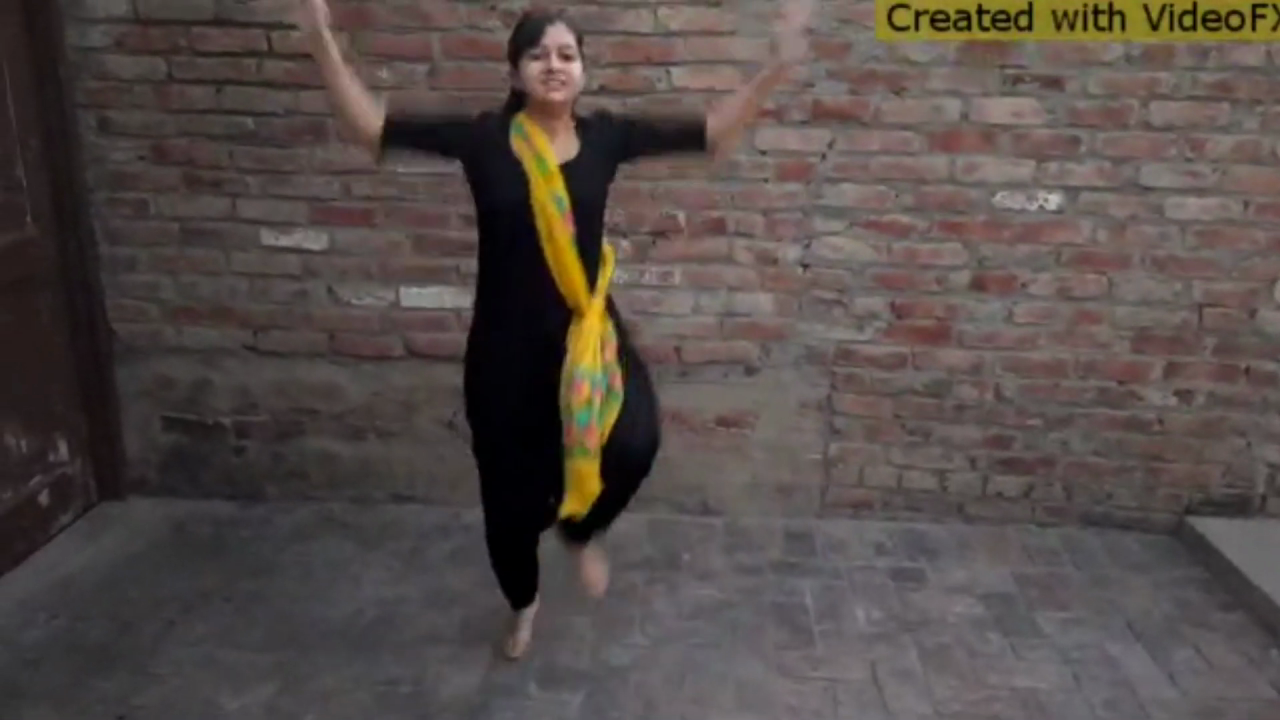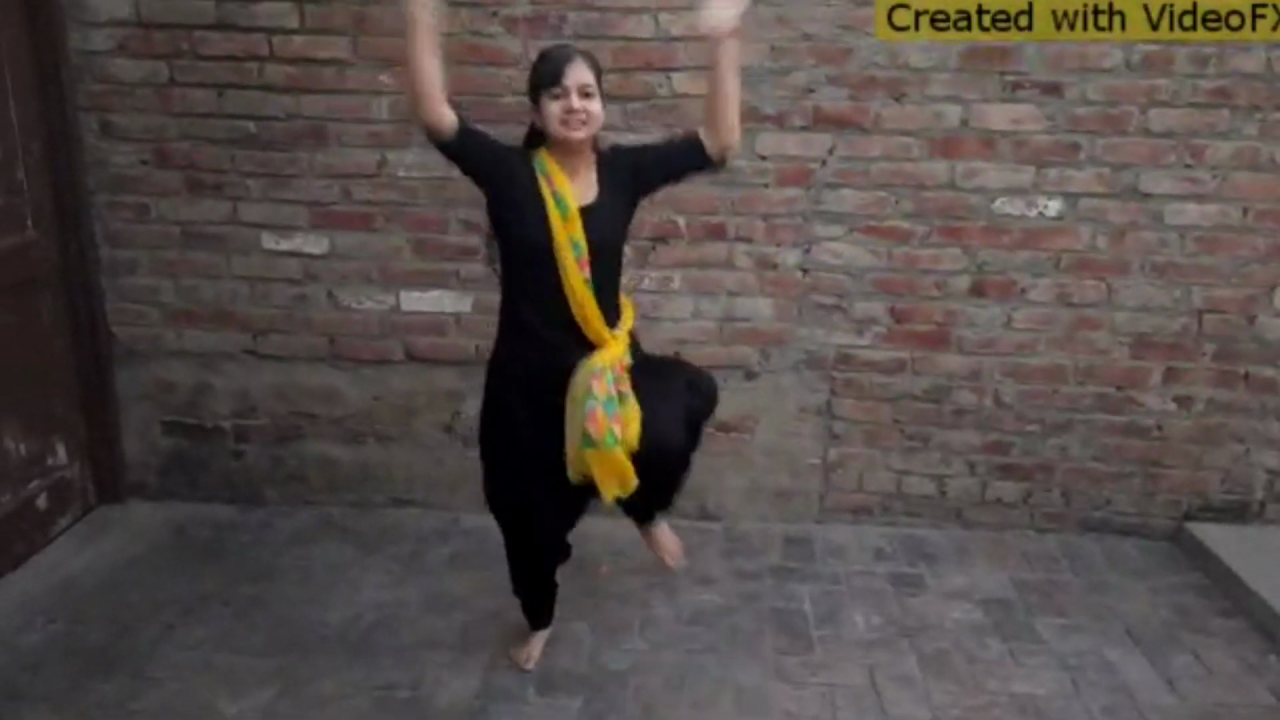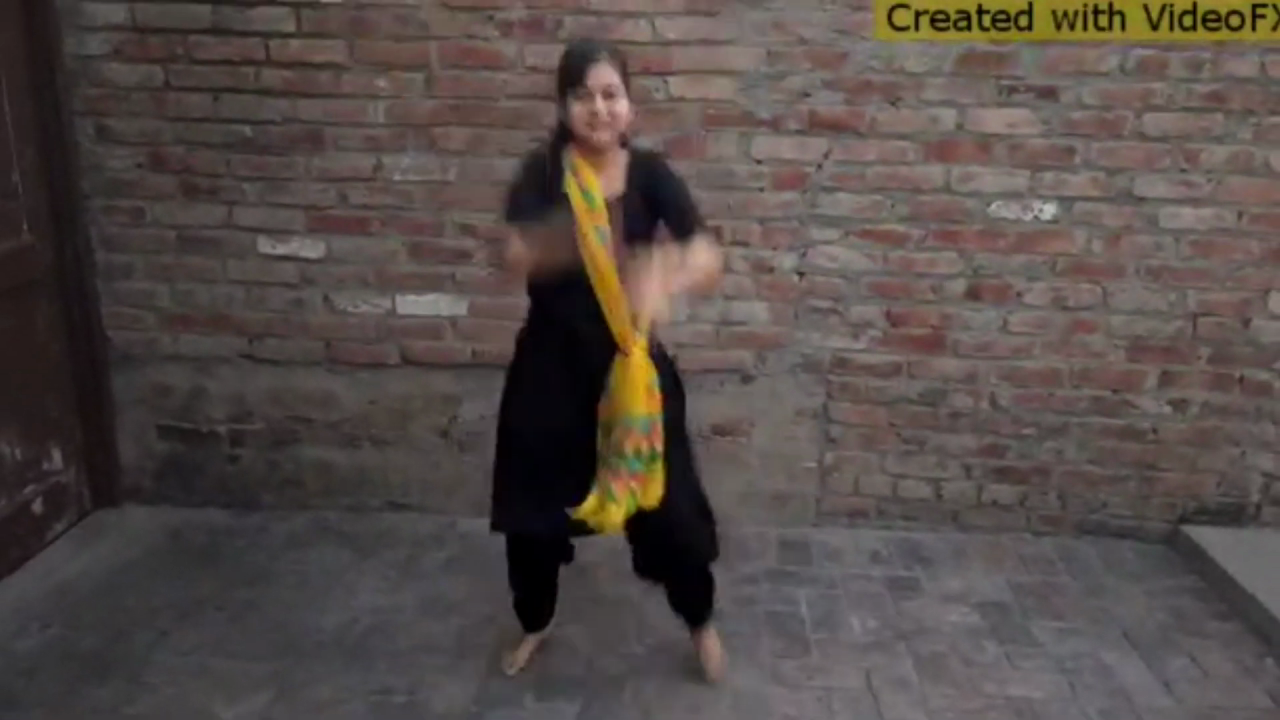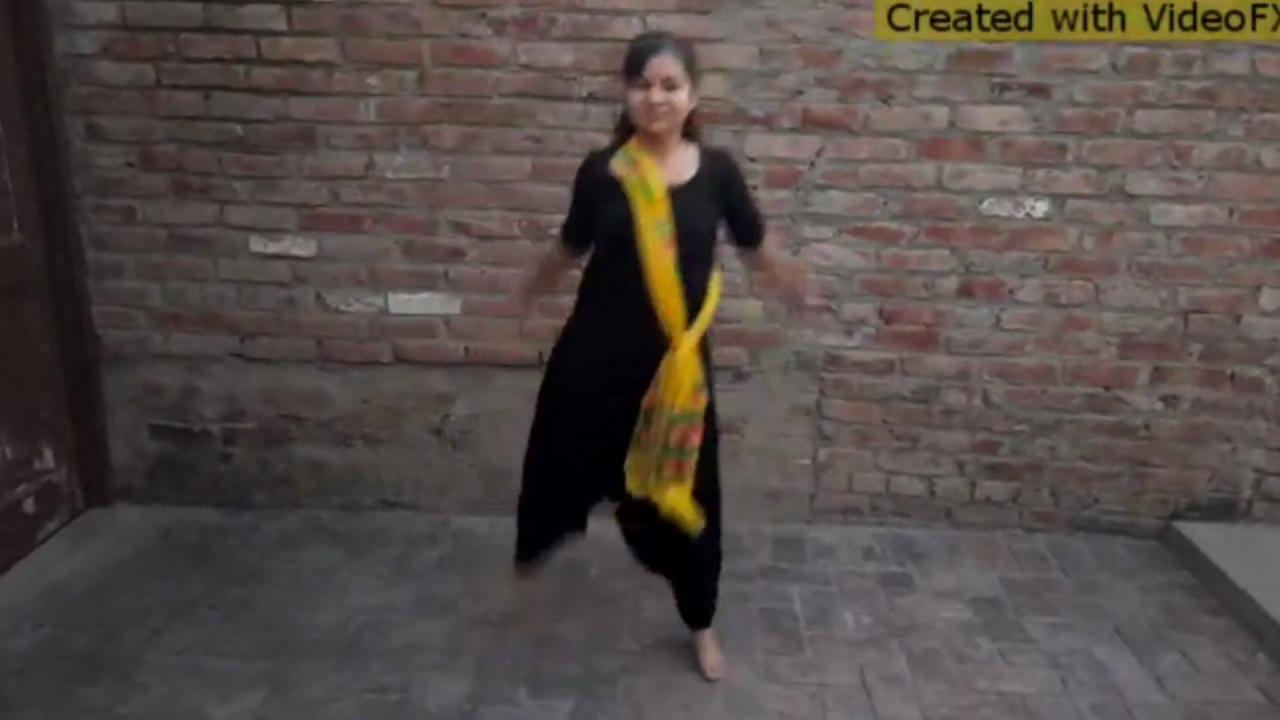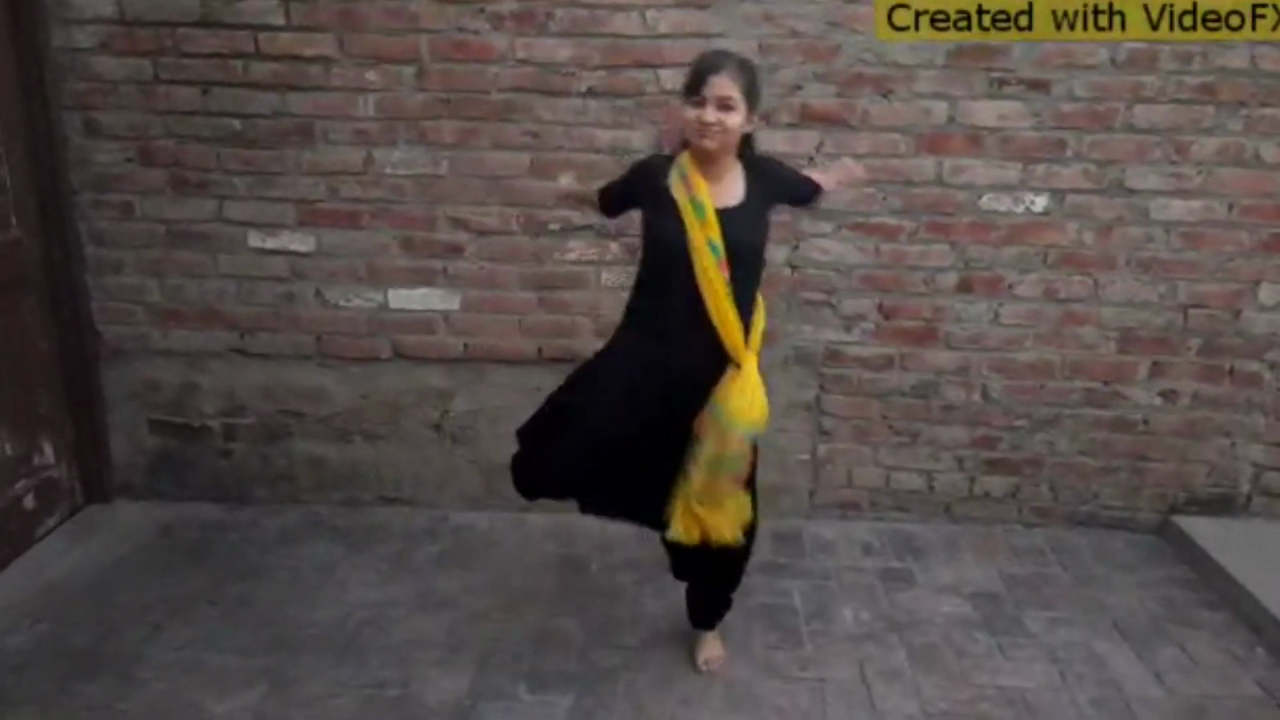
dt=0.2s
person 1, frame 1
left shoulder: (607, 134)
right shoulder: (481, 138)
left elbow: (709, 133)
right elbow: (369, 128)
left wrist: (777, 64)
left hip: (586, 333)
right hip: (506, 343)
left knee: (629, 444)
right knee: (511, 487)
left ankle: (584, 532)
right ankle: (524, 602)
person 1, frame 2
left shoulder: (625, 169)
right shoulder: (506, 170)
left elbow: (721, 144)
right elbow: (433, 112)
left hip: (608, 358)
right hip: (526, 370)
left knee: (670, 427)
right knee: (528, 514)
left ankle: (646, 510)
right ankle: (538, 622)
person 1, frame 3
left shoulder: (650, 172)
right shoulder: (541, 174)
left elbow: (706, 254)
right elbow: (515, 258)
left wrist: (666, 280)
right wrist: (561, 241)
right hip: (551, 364)
left knee: (667, 503)
right knee: (532, 510)
left ankle: (700, 619)
right ankle: (534, 625)
person 1, frame 4
left shoulder: (716, 170)
right shoulder: (602, 170)
left elbow: (752, 240)
right elbow: (572, 244)
left wrist: (782, 274)
right wrist: (536, 282)
left hip: (678, 361)
right hip: (596, 353)
left knee: (686, 498)
right knee: (561, 470)
left ankle: (701, 625)
right ankle: (535, 547)
person 1, frame 5
left shoulder: (764, 177)
right shoulder: (654, 176)
left elbow: (808, 188)
right elbow: (610, 200)
left wrist: (839, 175)
right wrist: (575, 192)
left hip: (722, 376)
right hip: (642, 363)
right knee: (553, 459)
left ankle: (706, 623)
